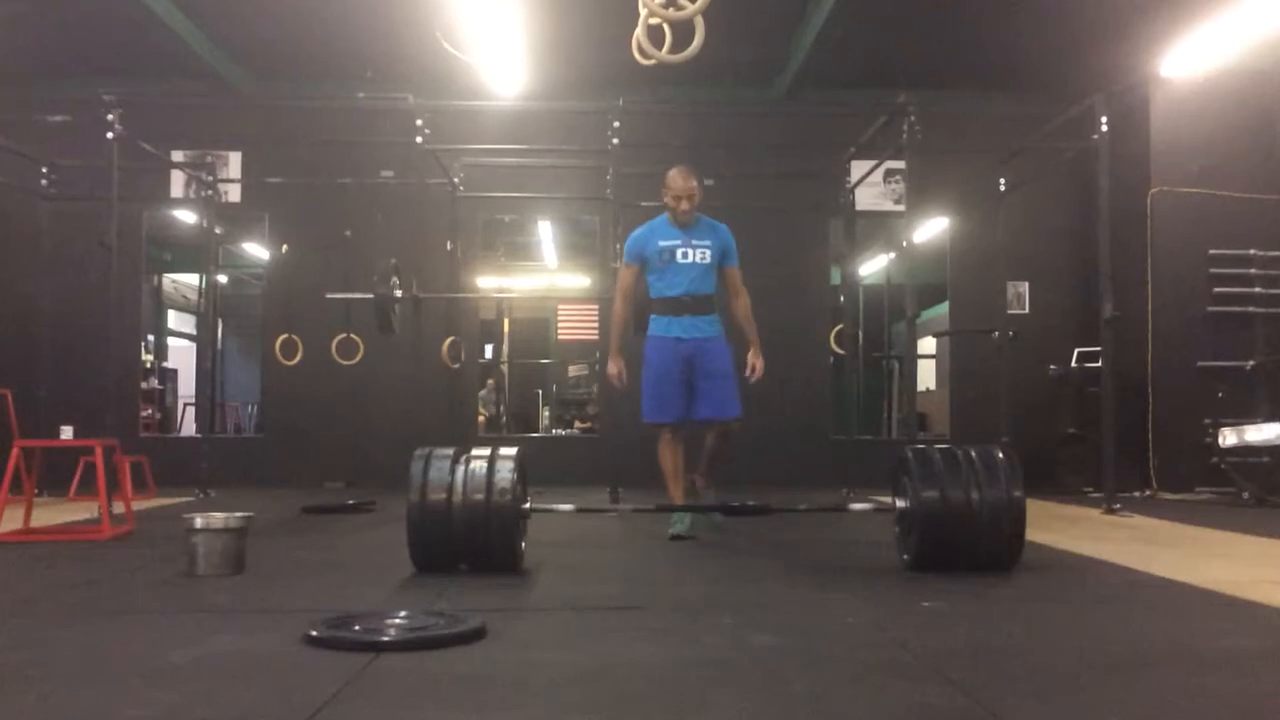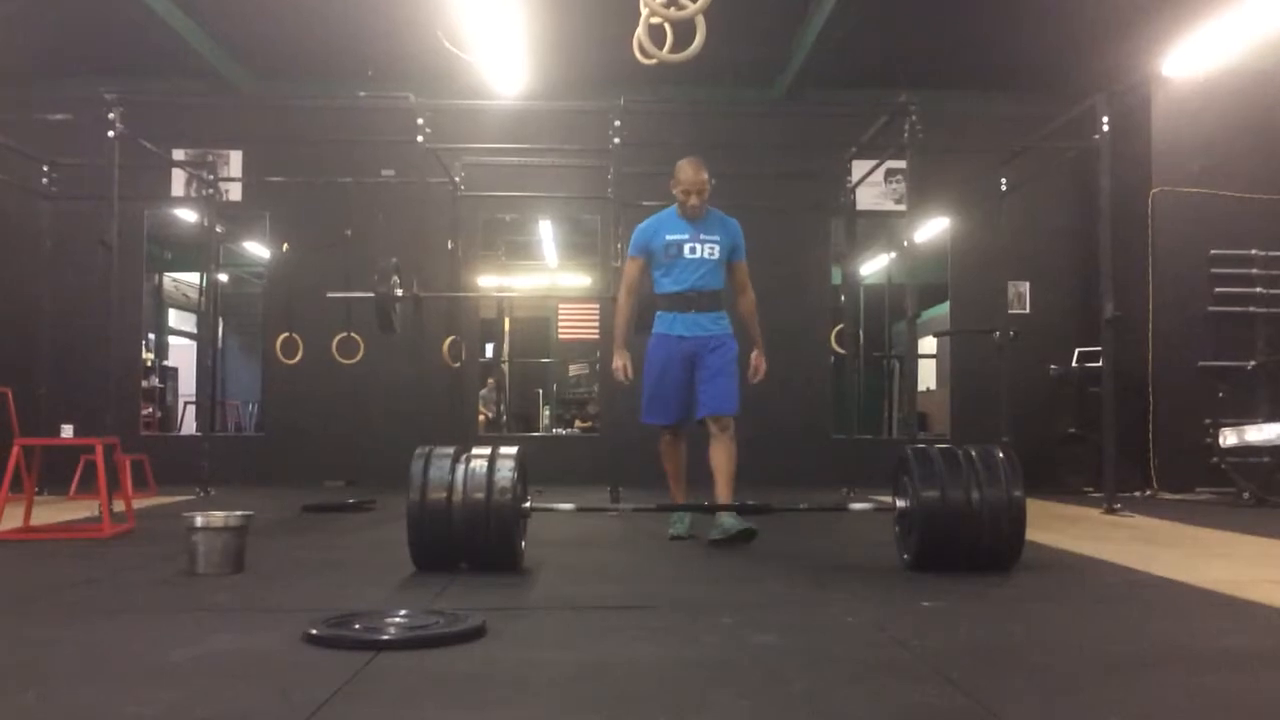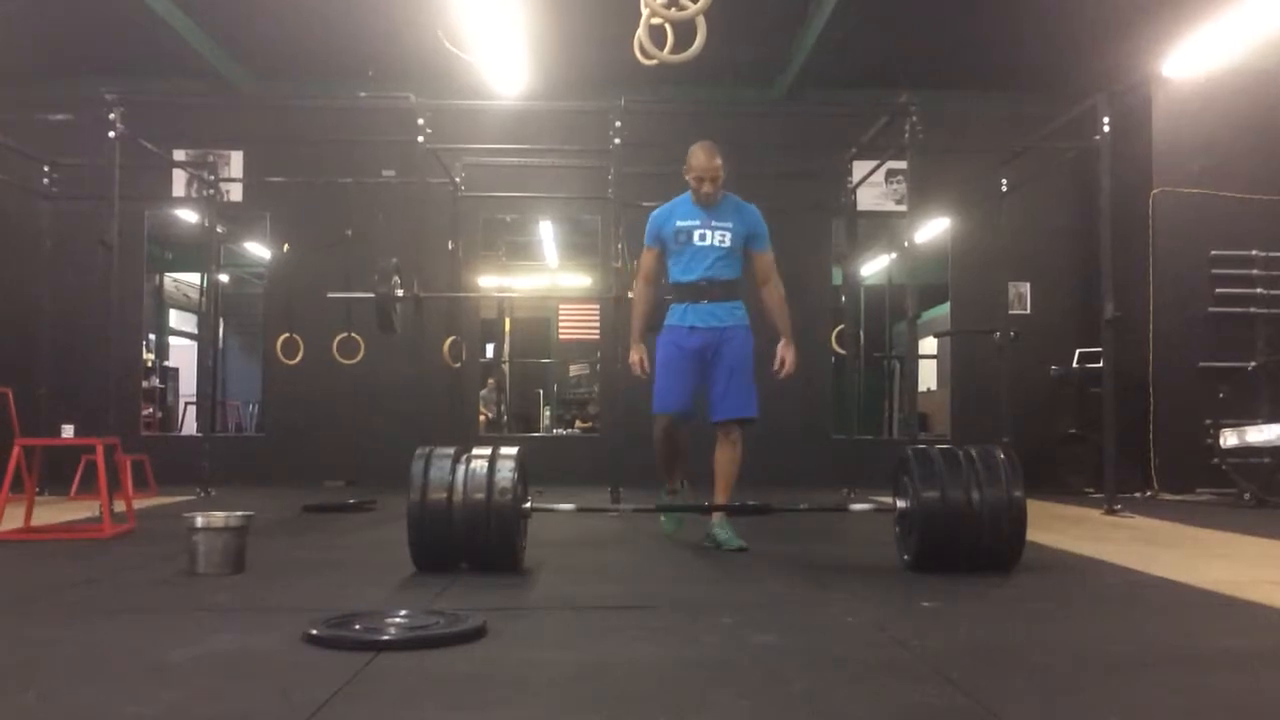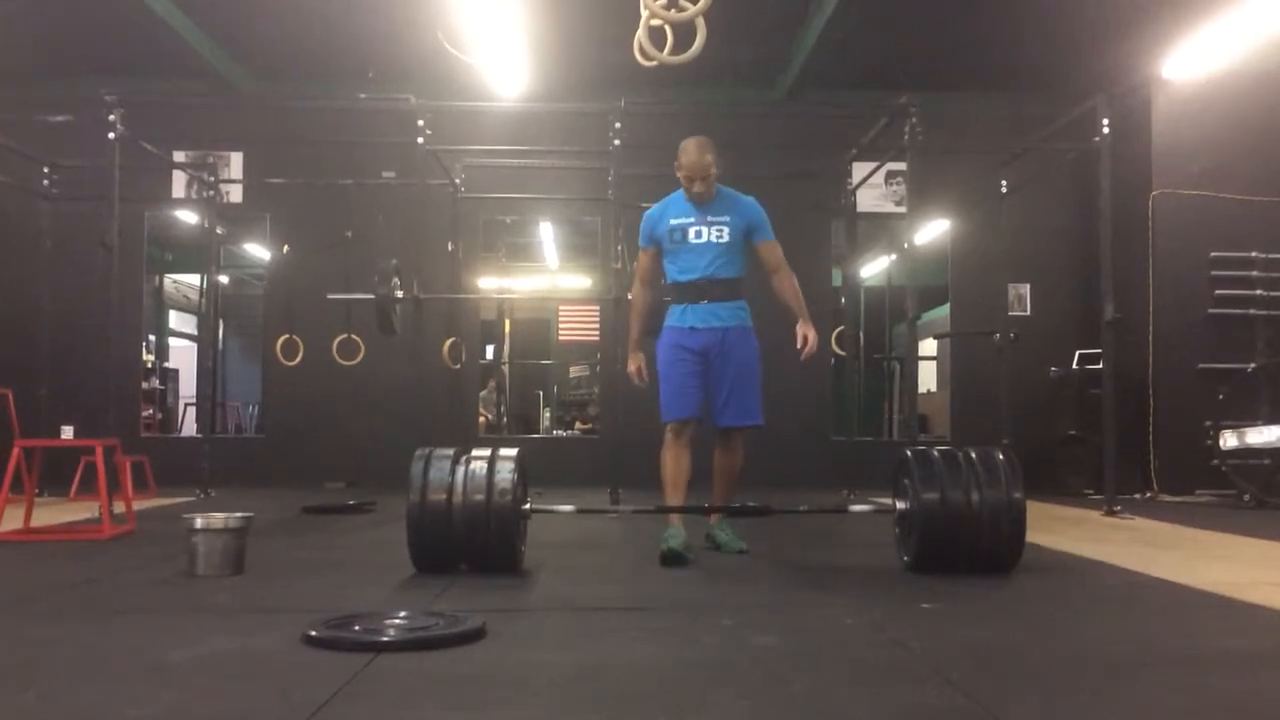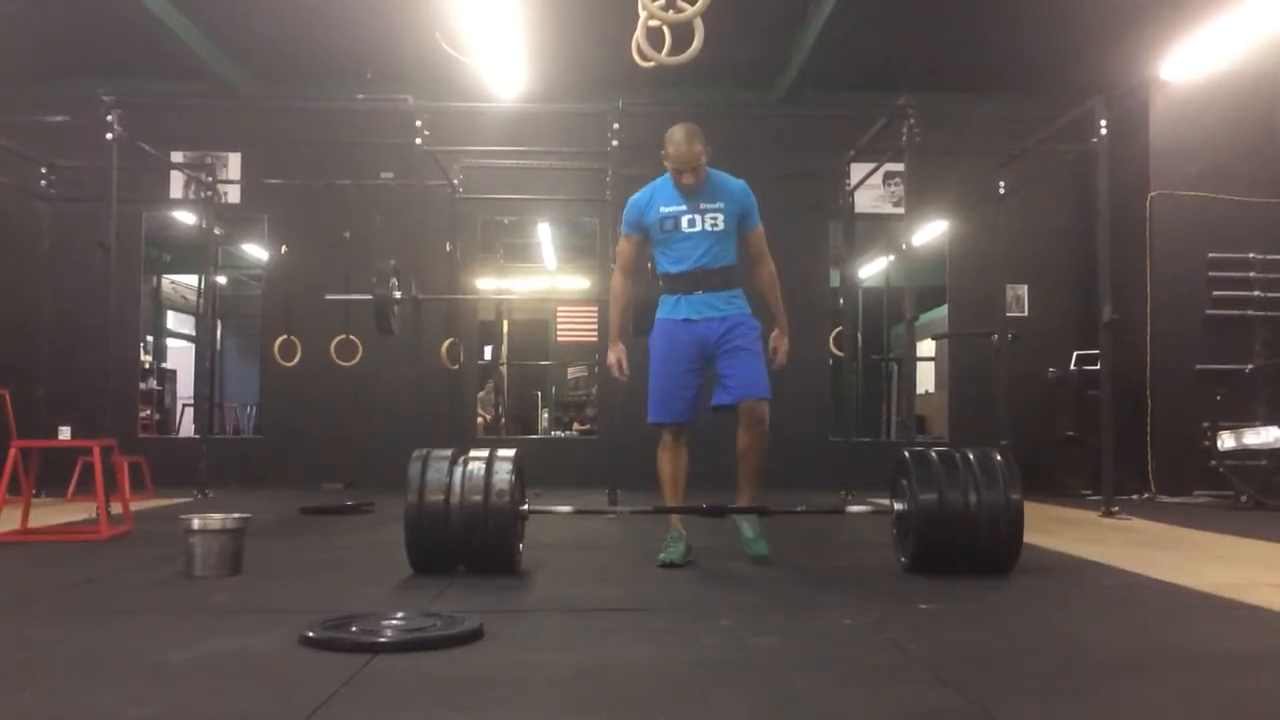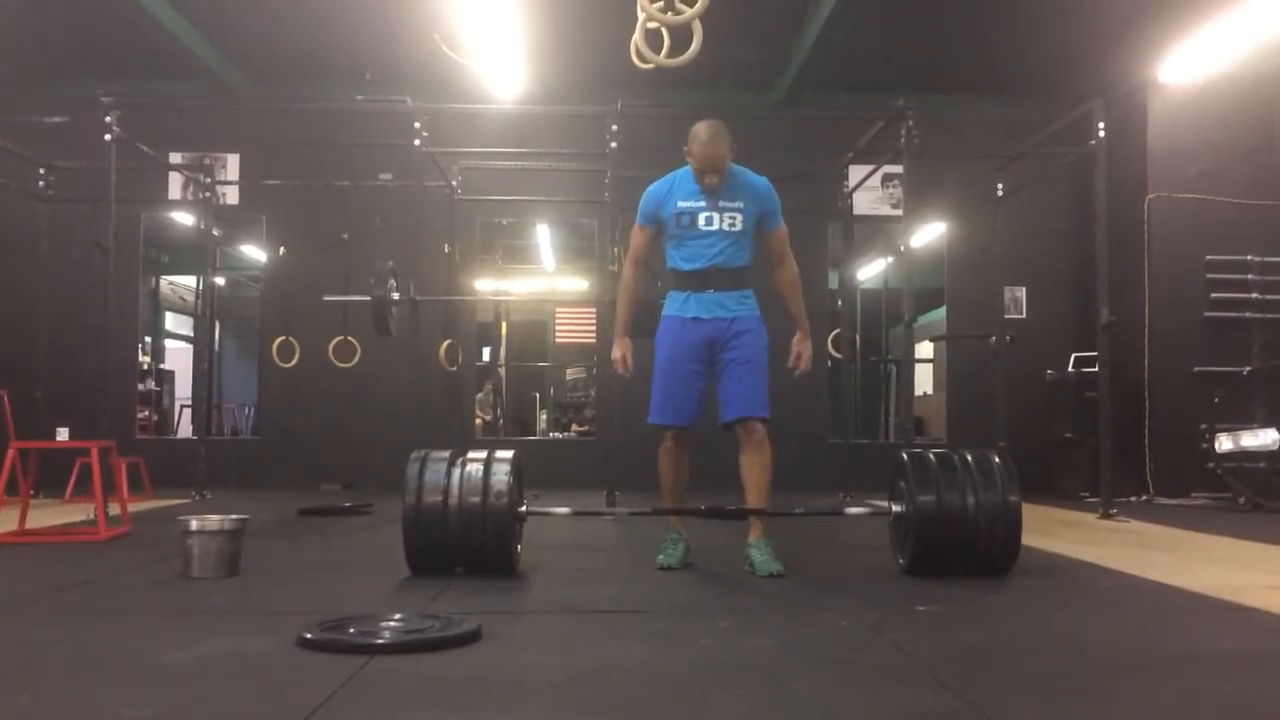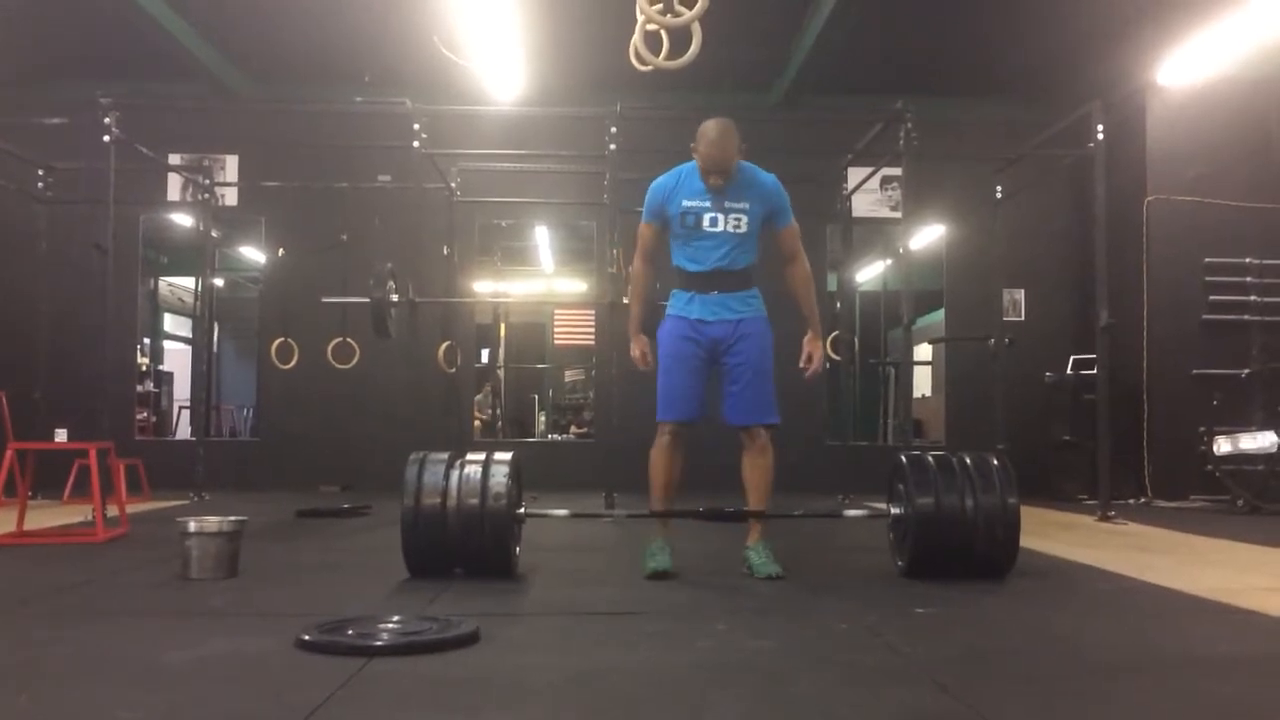
dt=0.3s
person 1, frame 1
left shoulder: (720, 235)
right shoulder: (642, 238)
left elbow: (737, 294)
right elbow: (623, 298)
left wrist: (755, 346)
right wrist: (614, 353)
left hip: (709, 336)
right hip: (664, 337)
left knee: (723, 421)
right knee: (670, 426)
left ankle: (701, 479)
right ankle: (679, 510)
person 1, frame 2
left shoulder: (729, 229)
right shoulder: (649, 230)
left elbow: (743, 292)
right elbow: (628, 291)
left wrist: (758, 346)
right wrist: (619, 347)
left hip: (716, 334)
right hip: (669, 334)
left knee: (721, 422)
right knee: (671, 428)
left ankle: (724, 514)
right ankle: (680, 509)
person 1, frame 3
left shoulder: (747, 216)
right shoulder: (663, 218)
left elbow: (768, 280)
right elbow: (645, 282)
left wrist: (786, 337)
right wrist: (635, 340)
left hip: (731, 326)
right hip: (680, 325)
left knee: (730, 424)
right knee: (668, 417)
left ankle: (718, 519)
right ankle: (673, 486)
person 1, frame 4
left shoulder: (746, 209)
right shoulder: (656, 217)
left elbow: (777, 269)
right elbow: (643, 285)
left wrist: (804, 319)
right wrist: (634, 347)
left hip: (733, 327)
right hip: (680, 329)
left knee: (731, 431)
right knee: (678, 426)
left ankle: (716, 520)
right ankle: (675, 528)
person 1, frame 5
left shoulder: (737, 193)
right shoulder: (643, 203)
left elbow: (761, 263)
right elbow: (623, 273)
left wrist: (781, 326)
right wrist: (614, 339)
left hip: (731, 315)
right hip: (675, 320)
left knee: (754, 409)
right knee: (672, 428)
left ankle: (745, 507)
right ankle: (676, 531)
person 1, frame 6
left shoulder: (759, 192)
right shoulder: (660, 194)
left elbow: (783, 263)
right elbow: (634, 265)
left wrist: (802, 330)
right wrist: (620, 334)
left hip: (740, 317)
right hip: (682, 318)
left knee: (752, 427)
right knee: (674, 431)
left ankle: (757, 540)
right ankle: (676, 534)
person 1, frame 7
left shoulder: (766, 189)
right shoulder: (665, 189)
left elbow: (794, 261)
right elbow: (644, 262)
left wrist: (814, 331)
right wrist: (636, 330)
left hip: (745, 319)
right hip: (684, 318)
left knee: (755, 430)
right knee: (671, 426)
left ankle: (755, 542)
right ankle: (660, 539)
